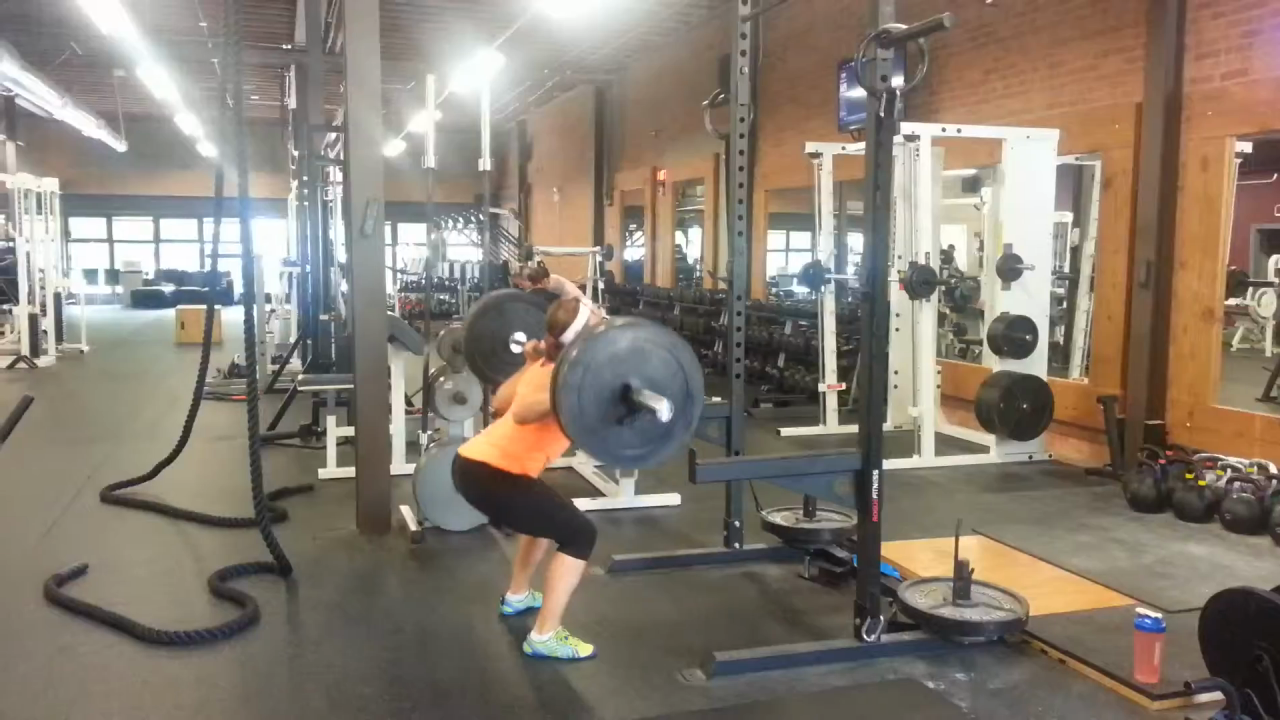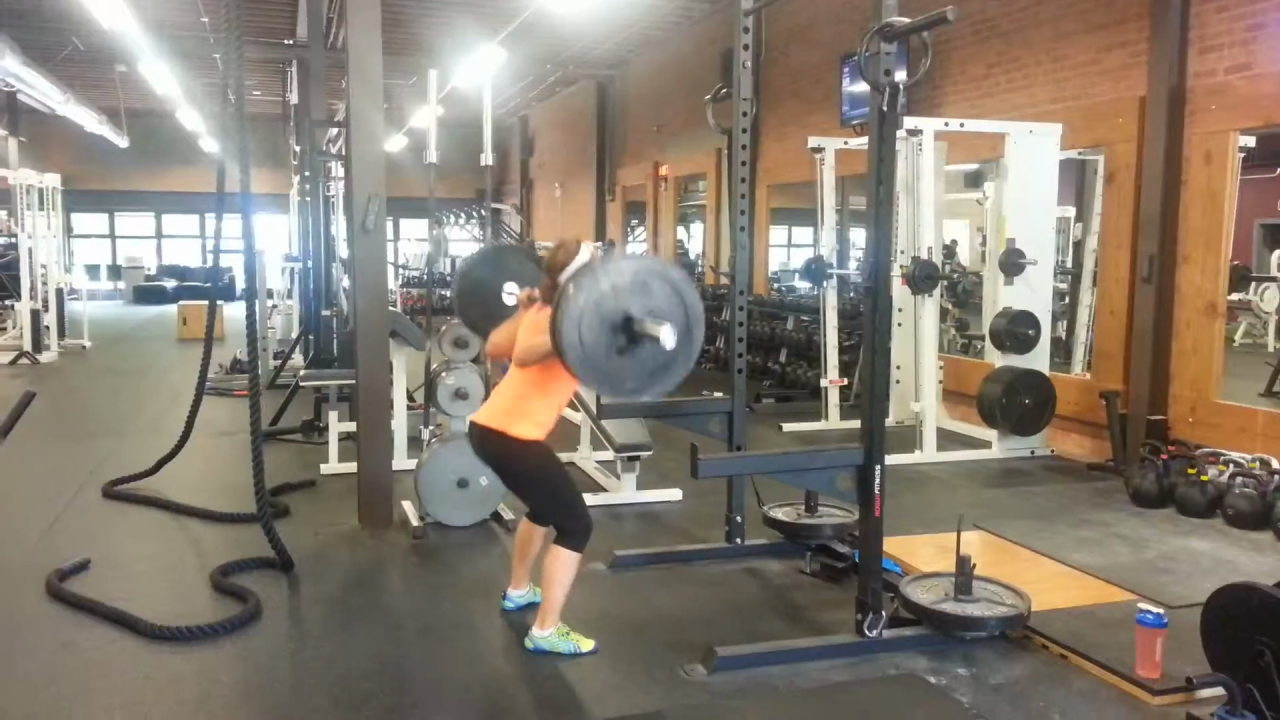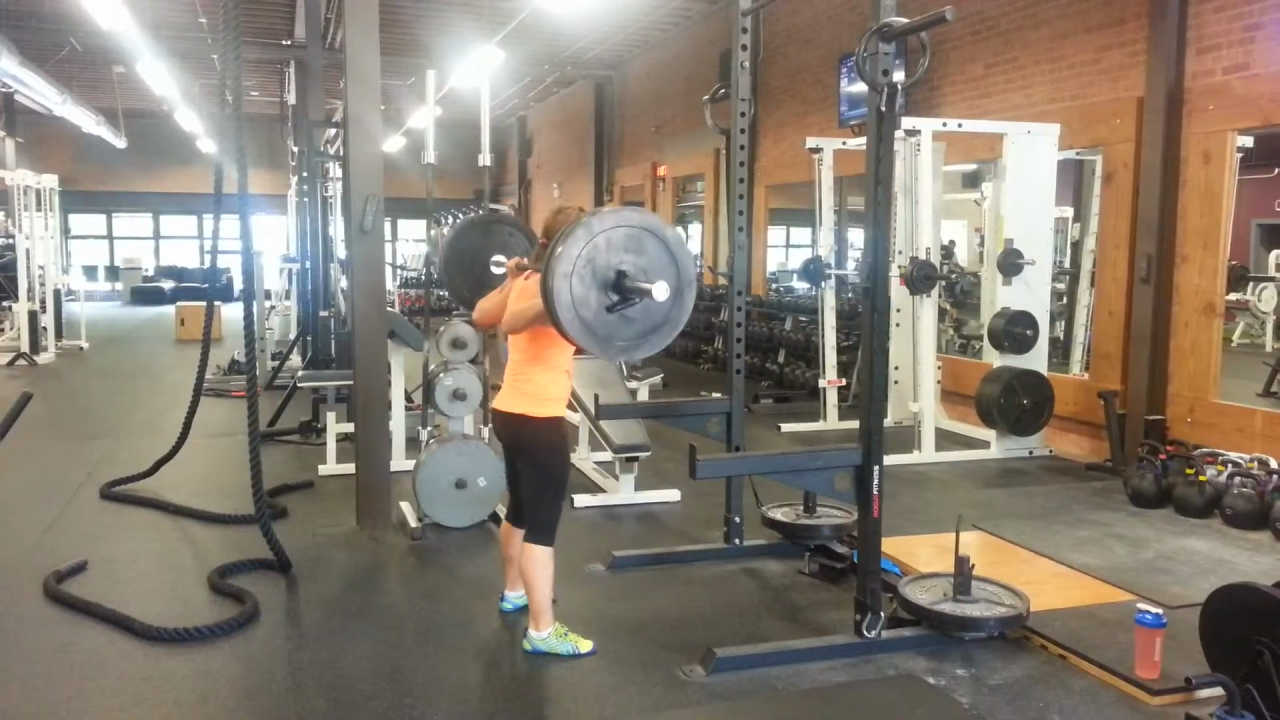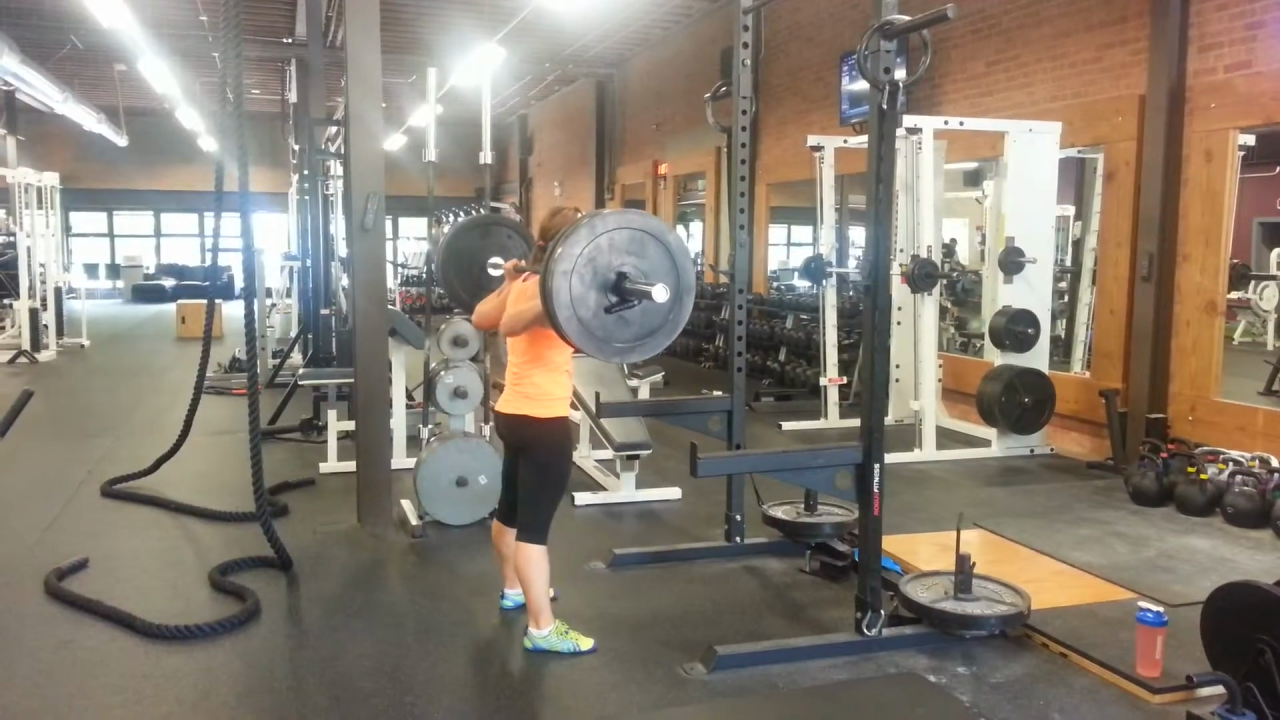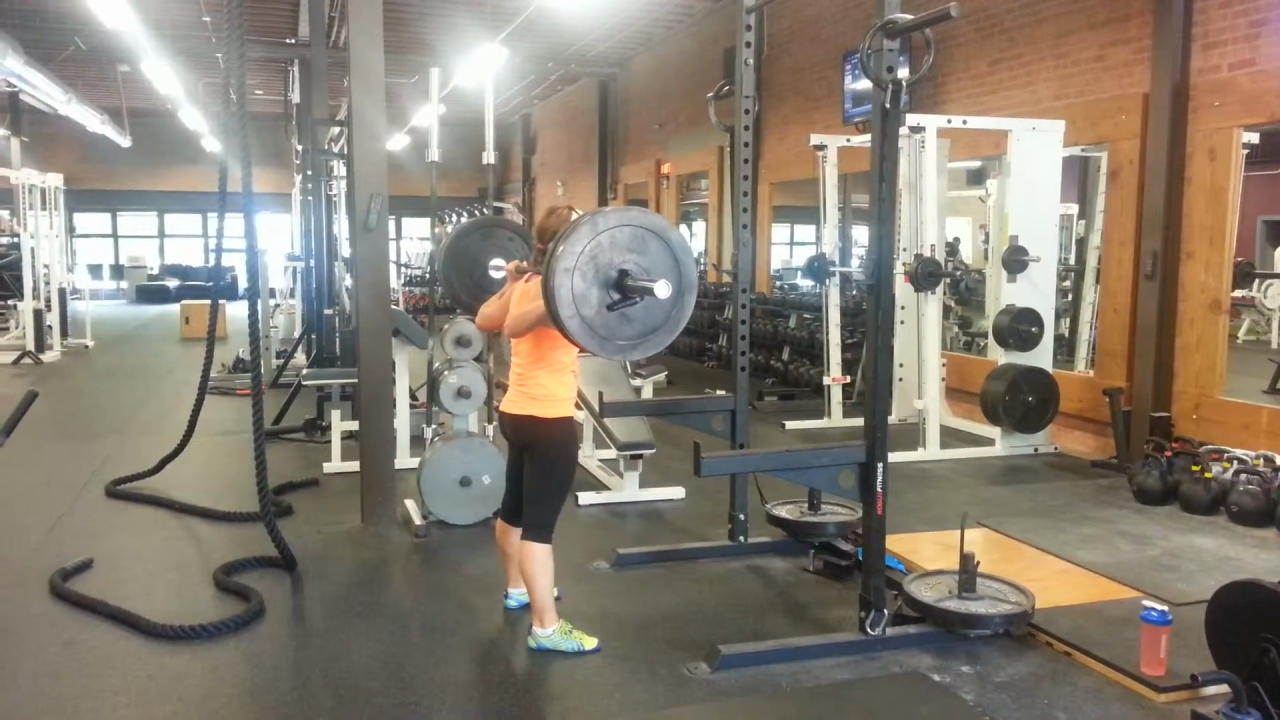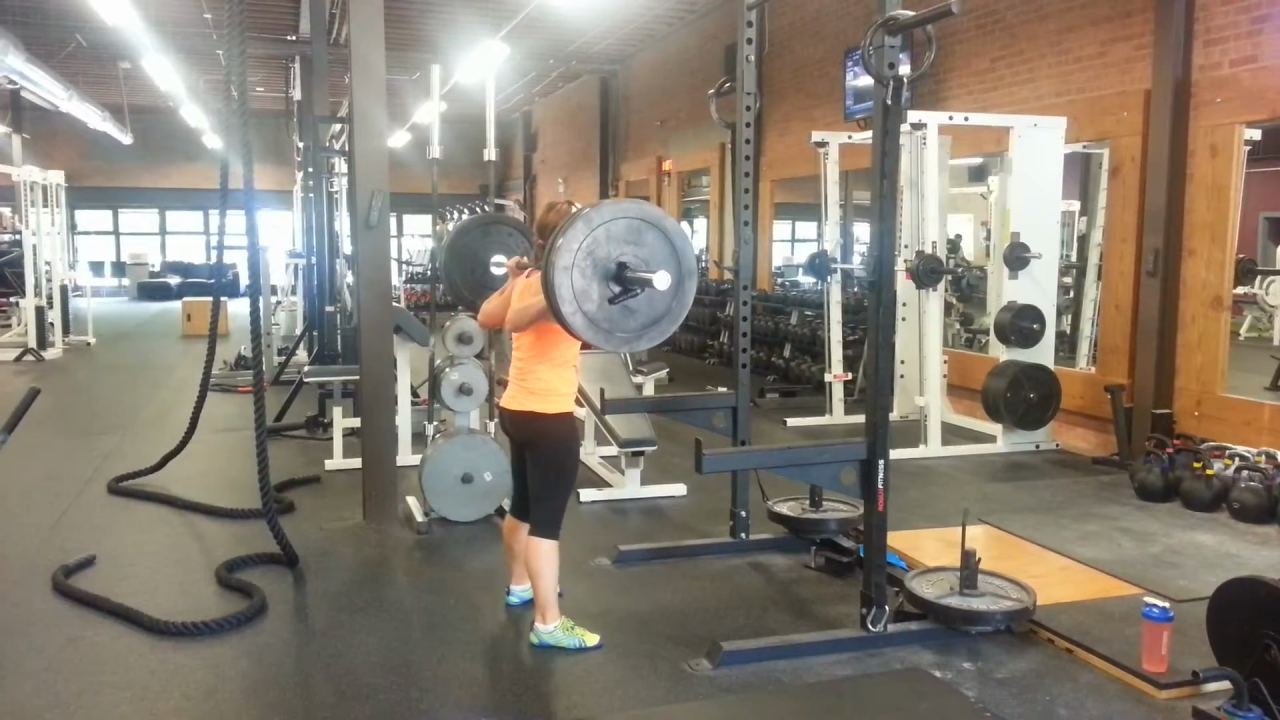
dt=0.3s
person 1, frame 1
left shoulder: (543, 367)
left elbow: (500, 403)
right elbow: (522, 414)
left hip: (474, 463)
right hip: (488, 476)
left knee: (549, 512)
right knee: (579, 535)
left ankle: (517, 595)
right ankle: (545, 636)
person 1, frame 2
left shoulder: (540, 312)
left elbow: (494, 348)
right elbow: (524, 356)
left wrist: (523, 310)
left hip: (489, 427)
right hip: (514, 438)
left knee: (547, 508)
right knee: (576, 525)
left ankle: (518, 590)
right ankle: (546, 631)
person 1, frame 3
left shoulder: (529, 281)
left elbow: (481, 316)
right elbow: (512, 322)
left wrist: (511, 279)
left hip: (509, 412)
right hip: (536, 418)
left knee: (521, 511)
right knee: (542, 524)
left ankle: (514, 591)
right ankle: (542, 631)
person 1, frame 4
left shoulder: (526, 282)
left elbow: (480, 318)
right elbow: (511, 325)
left wrist: (509, 280)
left hip: (513, 413)
right hip: (542, 420)
left knee: (512, 509)
right knee: (533, 525)
left ankle: (513, 590)
right ankle: (543, 630)
person 1, frame 5
left shoulder: (528, 284)
left elbow: (484, 320)
right elbow: (516, 326)
left wrist: (510, 283)
left hip: (518, 413)
right hip: (547, 420)
left knee: (515, 508)
right knee: (539, 524)
left ankle: (517, 589)
right ankle: (547, 628)
person 1, frame 6
left shoulder: (530, 278)
left elbow: (486, 318)
right elbow: (516, 320)
left wrist: (512, 278)
left hip: (517, 408)
right hip: (546, 415)
left knee: (524, 506)
right knee: (547, 519)
left ankle: (520, 586)
right ankle: (549, 625)
